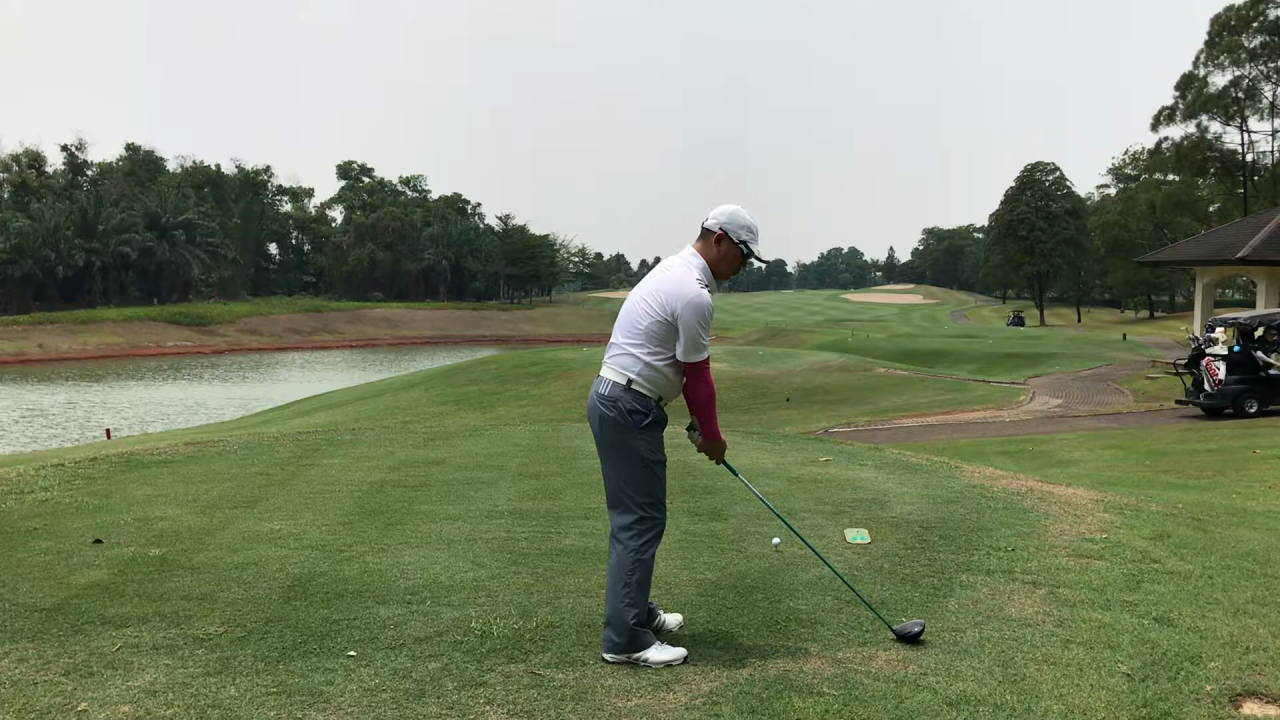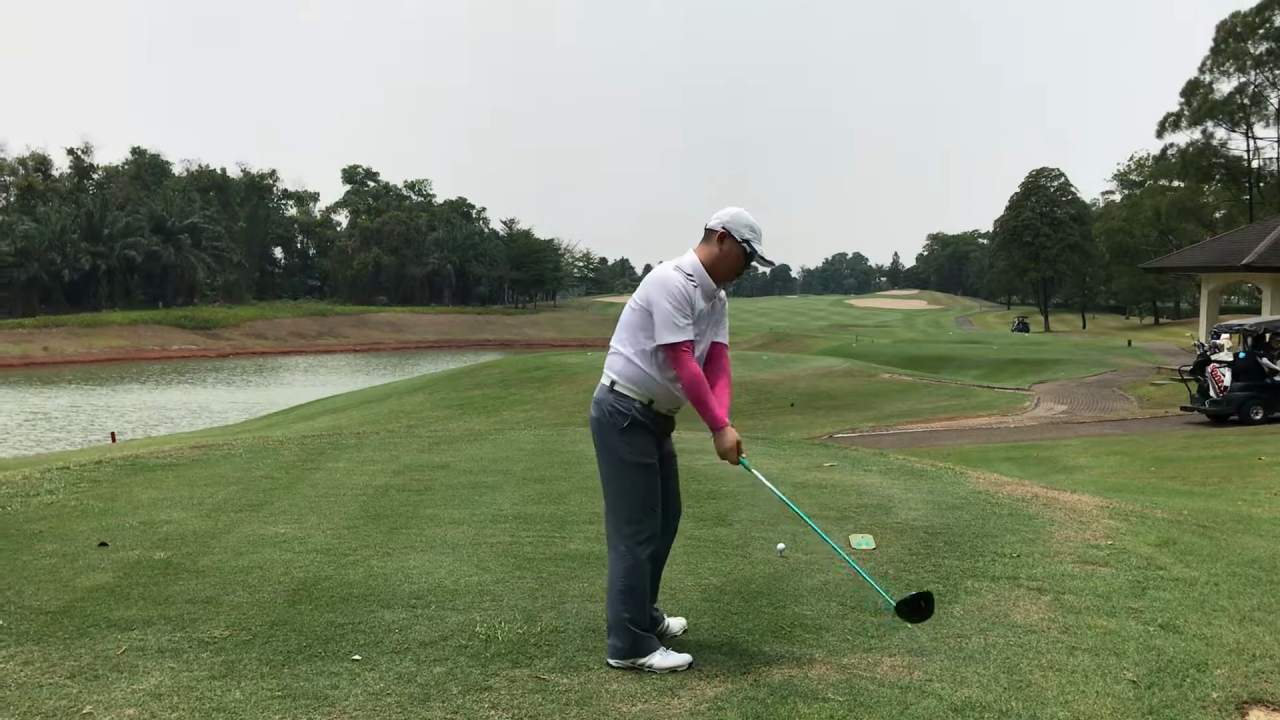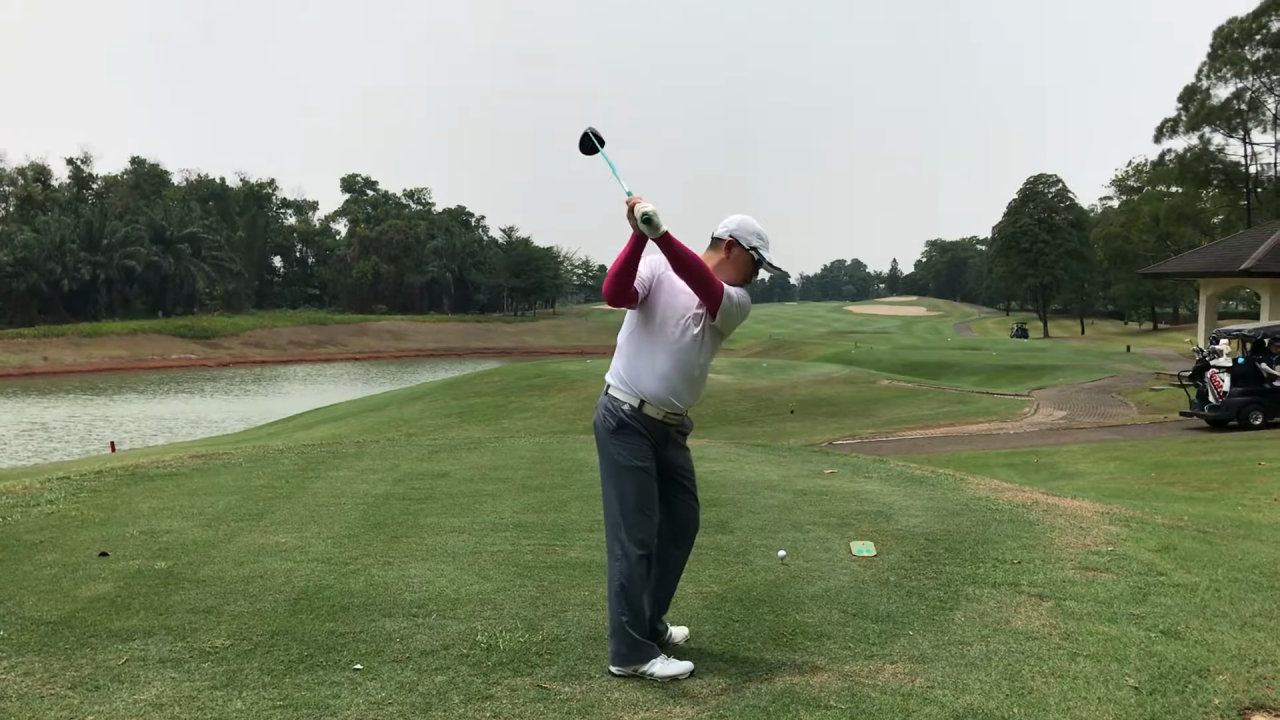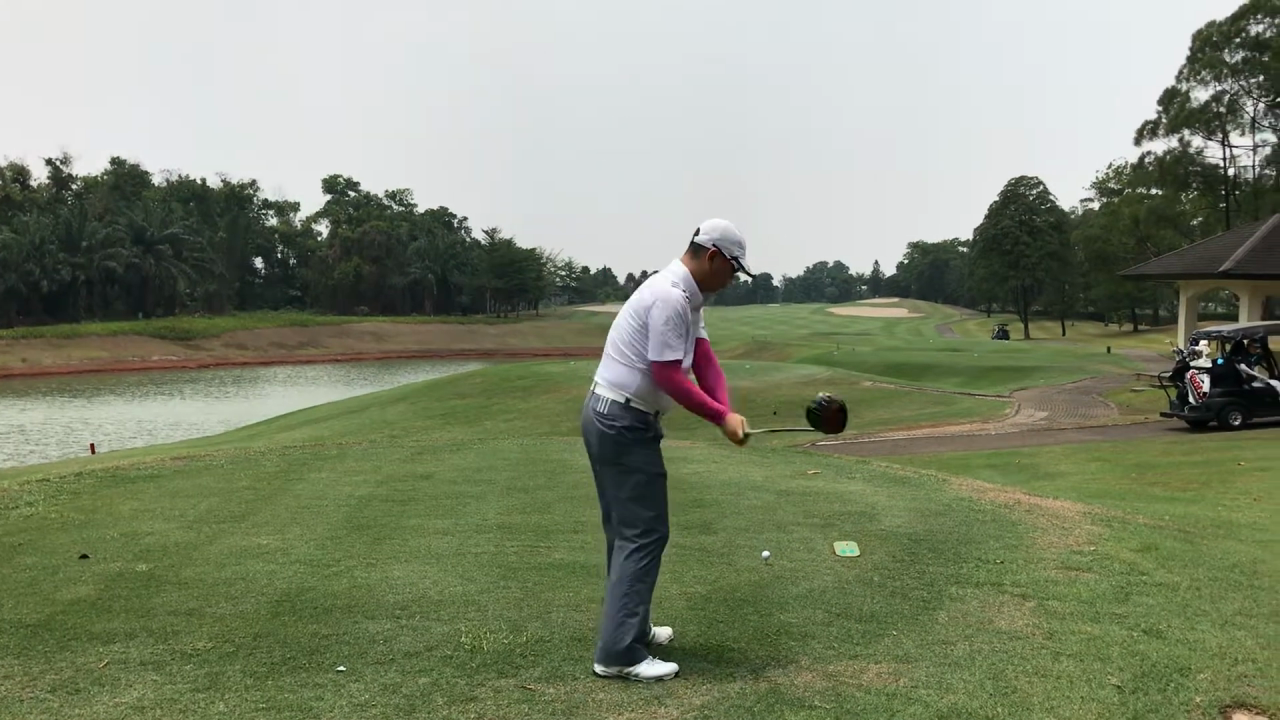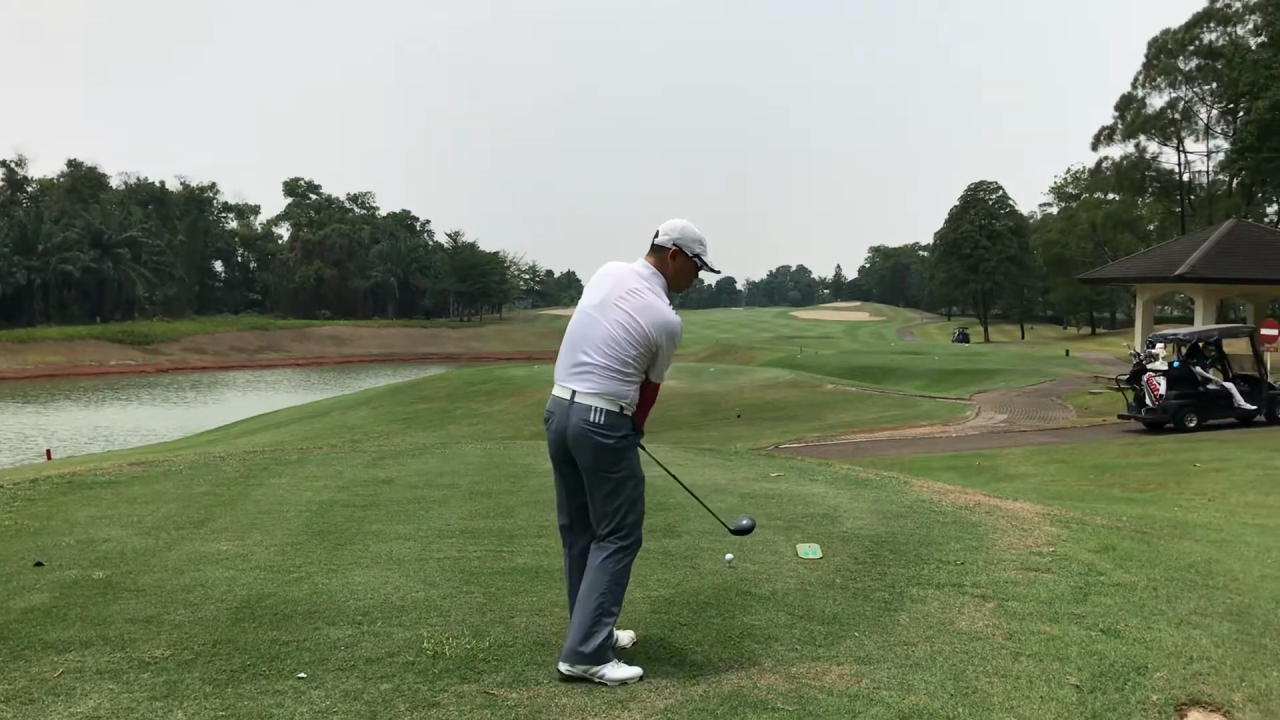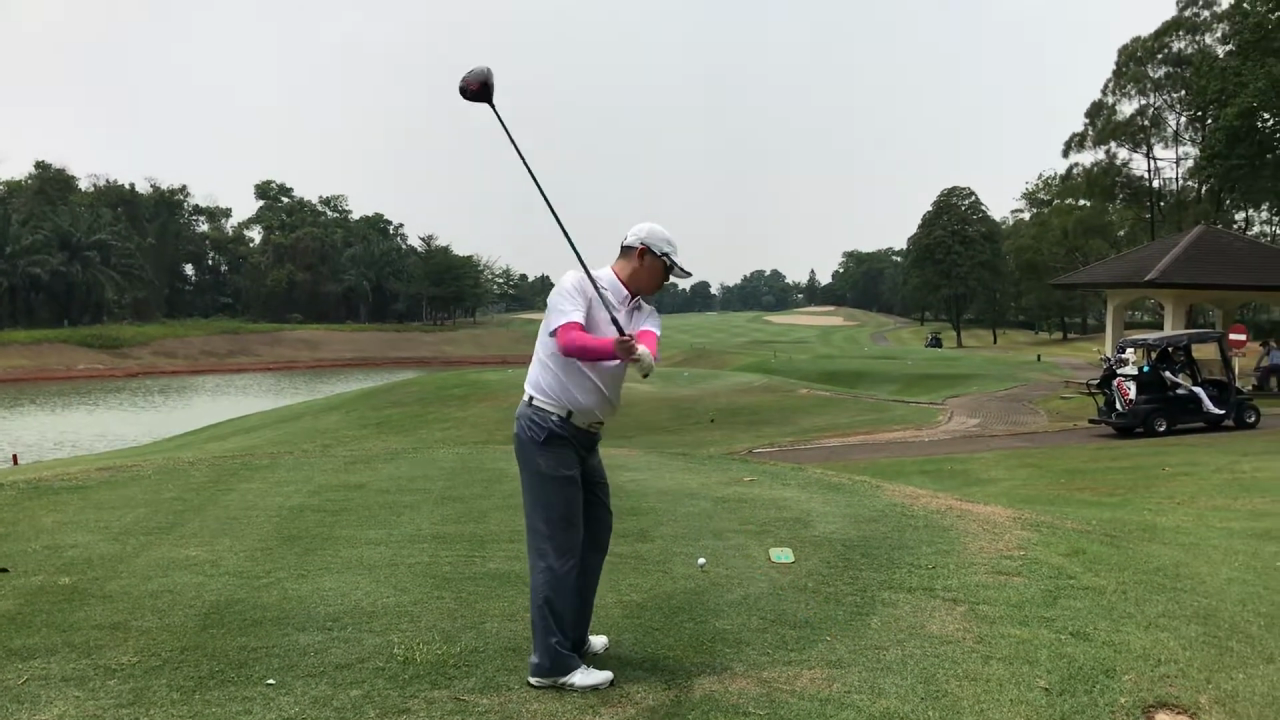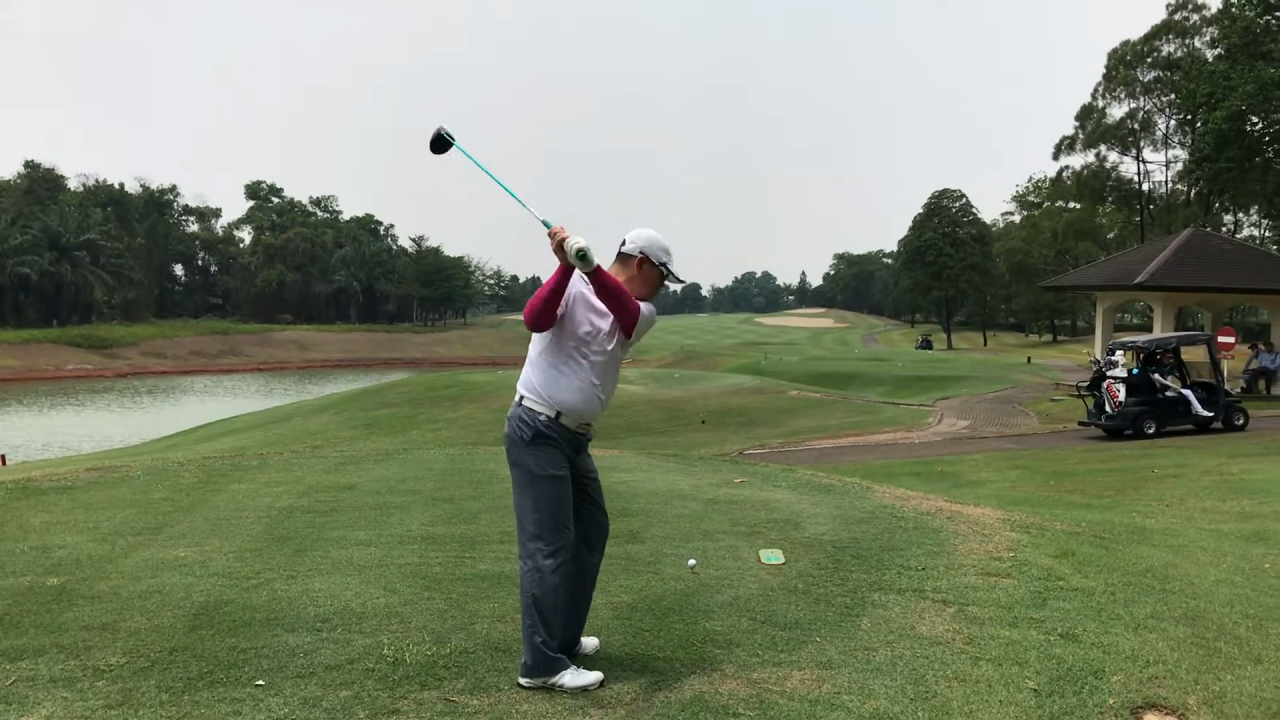
dt=0.5s
person 1, frame 1
left shoulder: (676, 268)
right shoulder: (694, 294)
right elbow: (698, 376)
left wrist: (698, 421)
right wrist: (712, 435)
left hip: (616, 400)
right hip: (628, 408)
left knee: (638, 513)
right knee: (639, 519)
left ankle: (636, 611)
right ankle: (625, 638)
person 1, frame 2
left shoulder: (715, 297)
right shoulder: (673, 281)
left elbow: (718, 362)
right elbow: (683, 363)
left wrist: (722, 419)
right wrist: (719, 429)
left hip: (648, 416)
right hip: (624, 413)
left knee: (662, 518)
right knee: (636, 526)
left ankle: (641, 616)
right ankle: (629, 643)
person 1, frame 3
left shoulder: (736, 302)
right shoulder: (655, 267)
left elbow: (704, 285)
right elbow: (614, 293)
left wrist: (662, 235)
right wrist: (640, 237)
left hip: (671, 427)
right hip: (625, 420)
left knee: (681, 526)
right knee: (634, 535)
left ankle: (647, 625)
right ankle: (630, 651)
person 1, frame 4
left shoulder: (692, 298)
right shoulder: (668, 295)
left elbow: (704, 358)
right elbow: (670, 379)
left wrist: (727, 410)
right wrist: (721, 418)
left hip: (612, 418)
right hip: (624, 424)
left knee: (629, 529)
right knee: (643, 534)
left ankle: (629, 627)
right ankle: (618, 652)
person 1, frame 5
left shoulder: (607, 274)
right shoulder: (665, 320)
right elbow: (648, 389)
right wrist: (634, 423)
left hip: (561, 412)
right hip: (603, 426)
left knee: (581, 532)
right knee: (617, 538)
left ankle: (590, 629)
right ankle: (584, 652)
person 1, frame 6
left shoulder: (645, 312)
right shoulder: (577, 284)
left elbow: (648, 347)
right elbow: (570, 343)
left wrist: (640, 352)
right wrist: (617, 346)
left hip: (580, 435)
right hip: (547, 429)
left knee: (592, 535)
right knee: (557, 543)
left ankle: (570, 637)
right ankle: (551, 662)
person 1, frame 7
left shoulder: (642, 311)
right shoulder: (573, 286)
left elbow: (626, 314)
right elbow: (535, 319)
left wrist: (588, 261)
right wrist: (567, 266)
left hip: (569, 436)
right hip: (537, 431)
left knee: (590, 535)
right knee: (548, 543)
left ankle: (562, 638)
right ankle: (542, 663)
